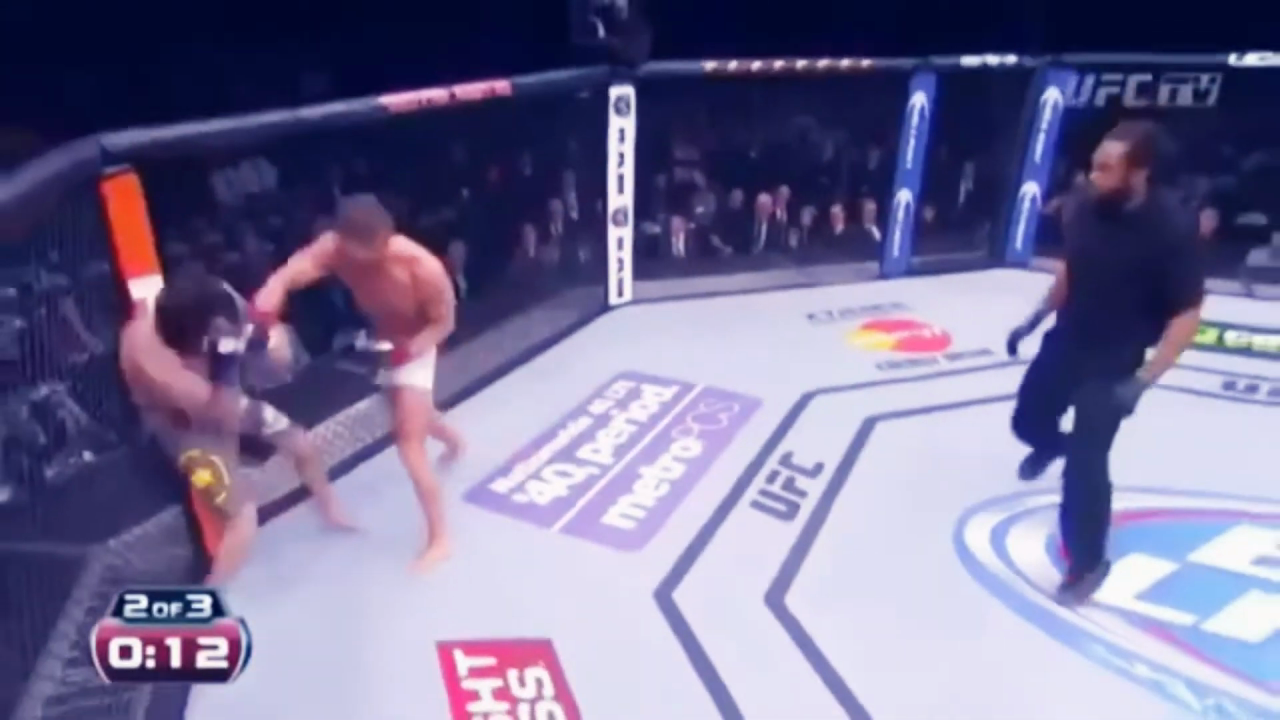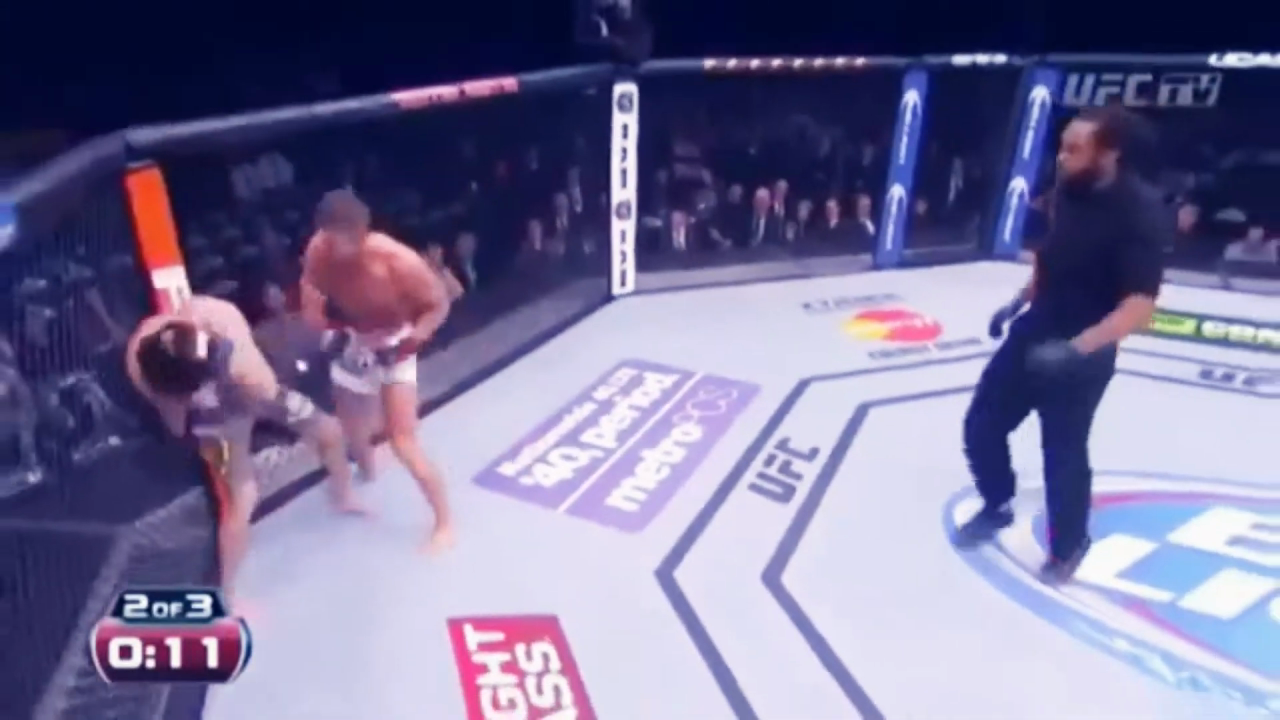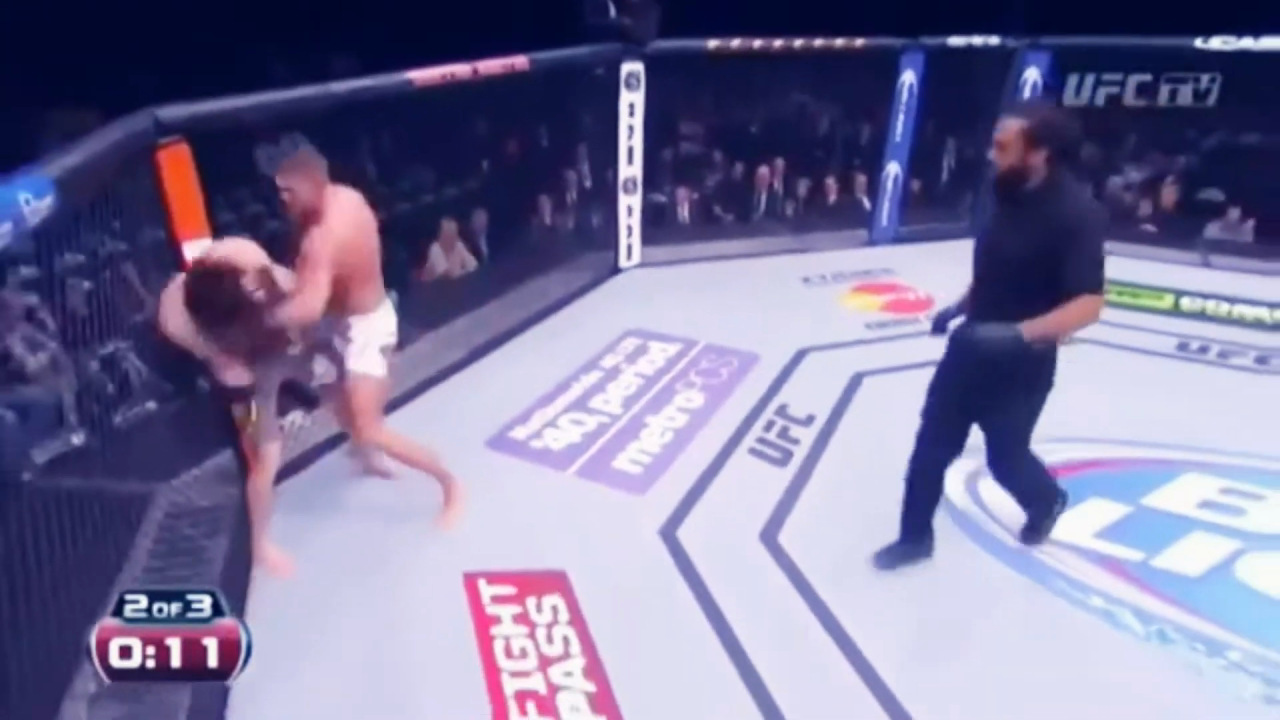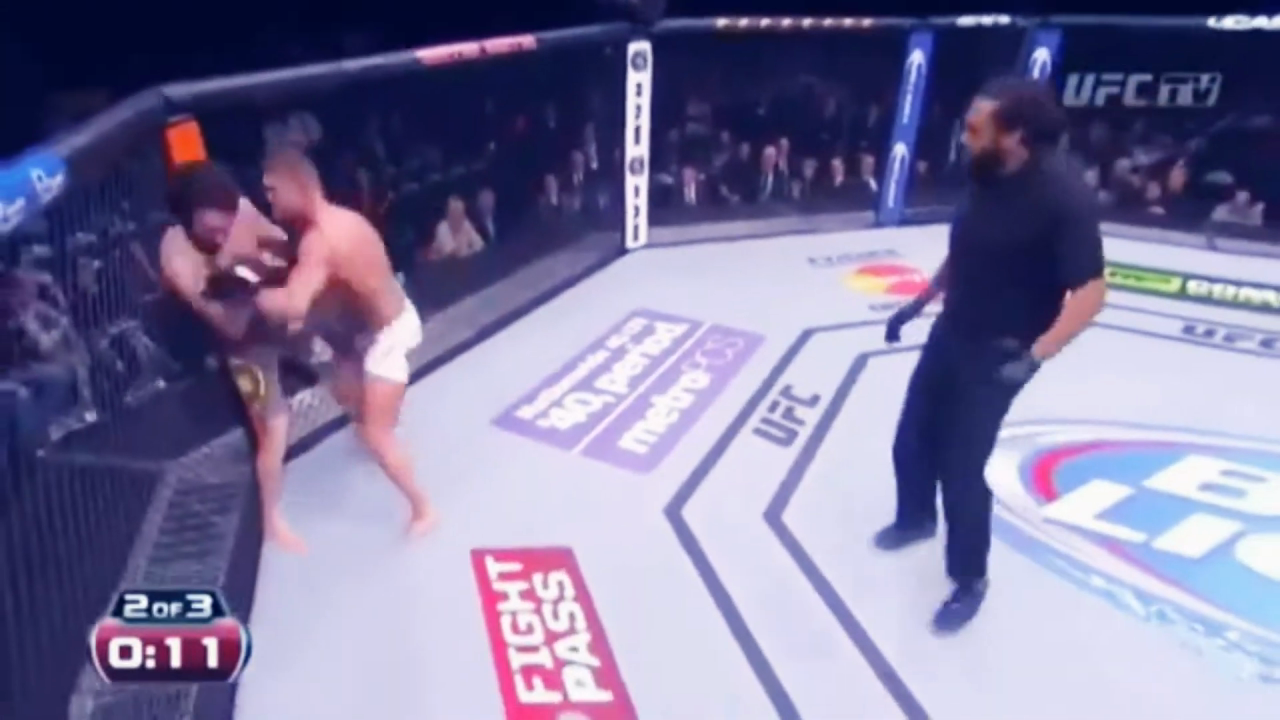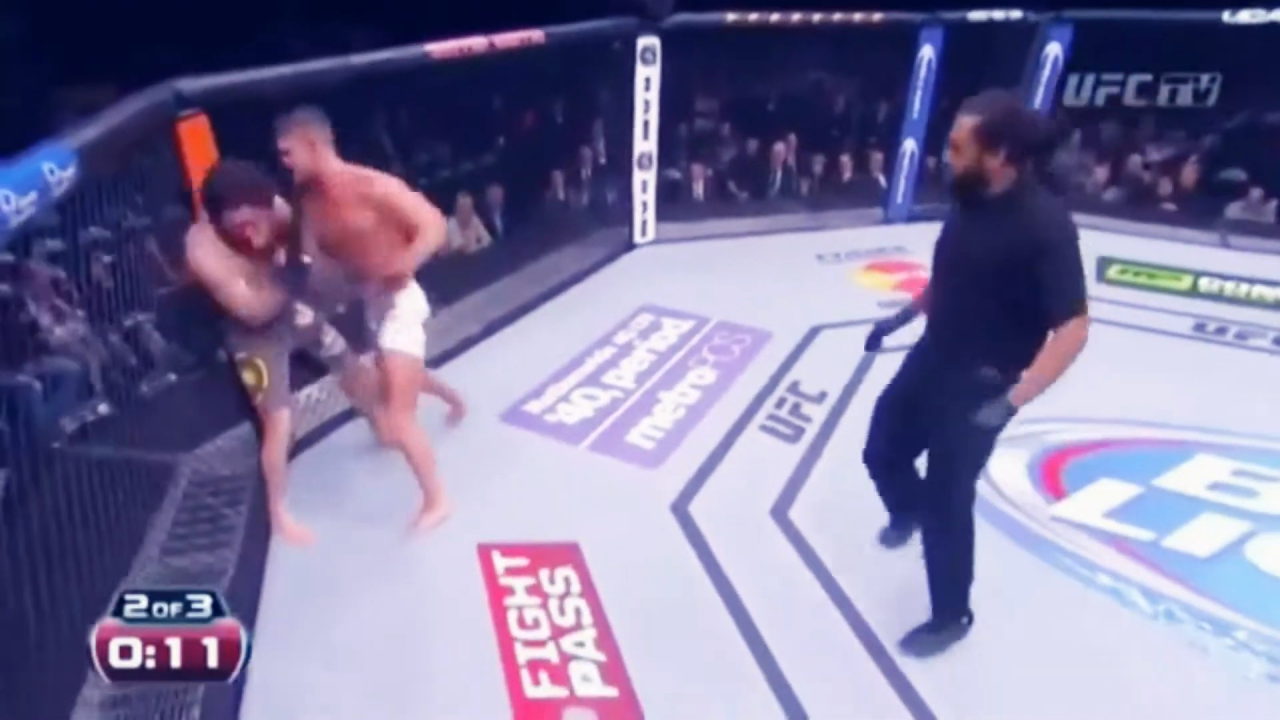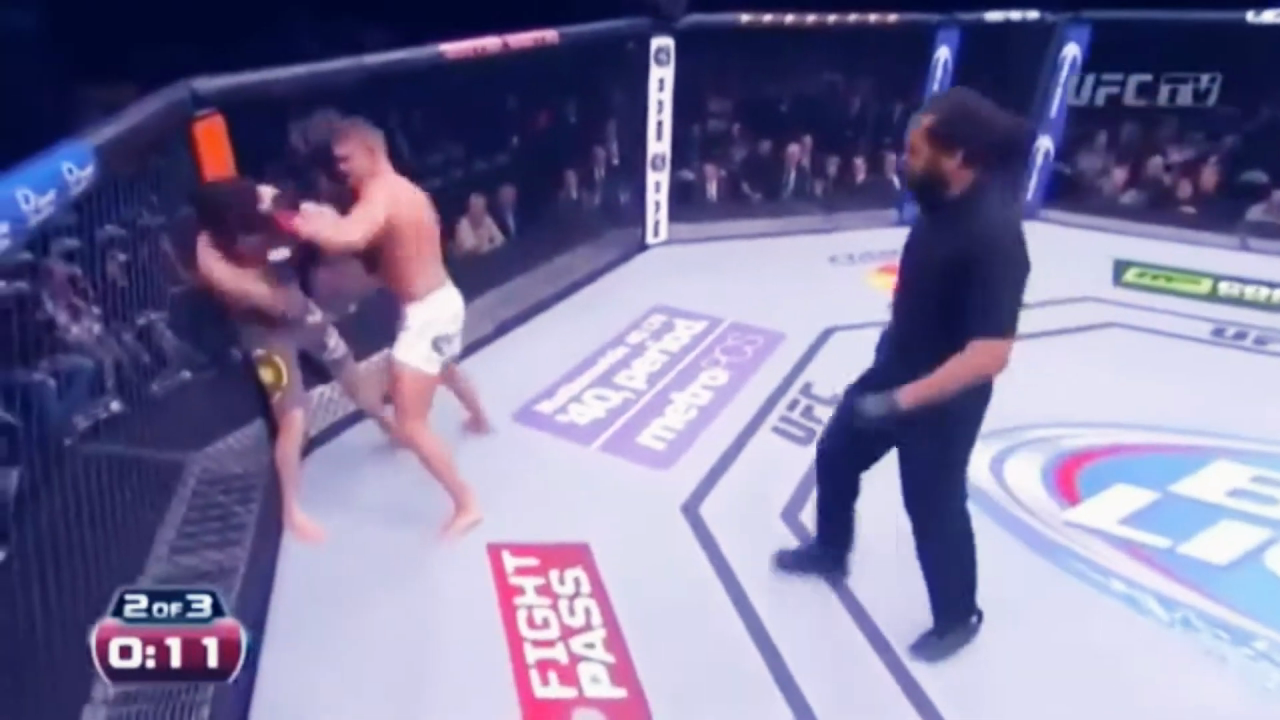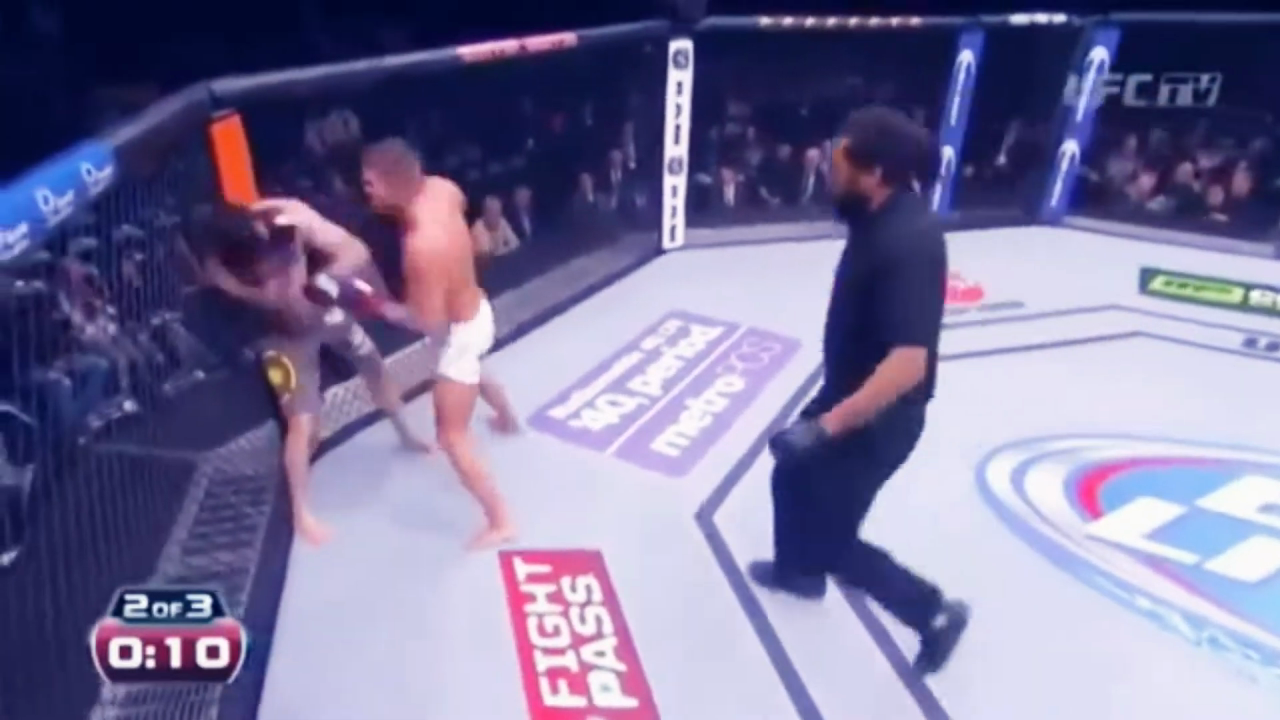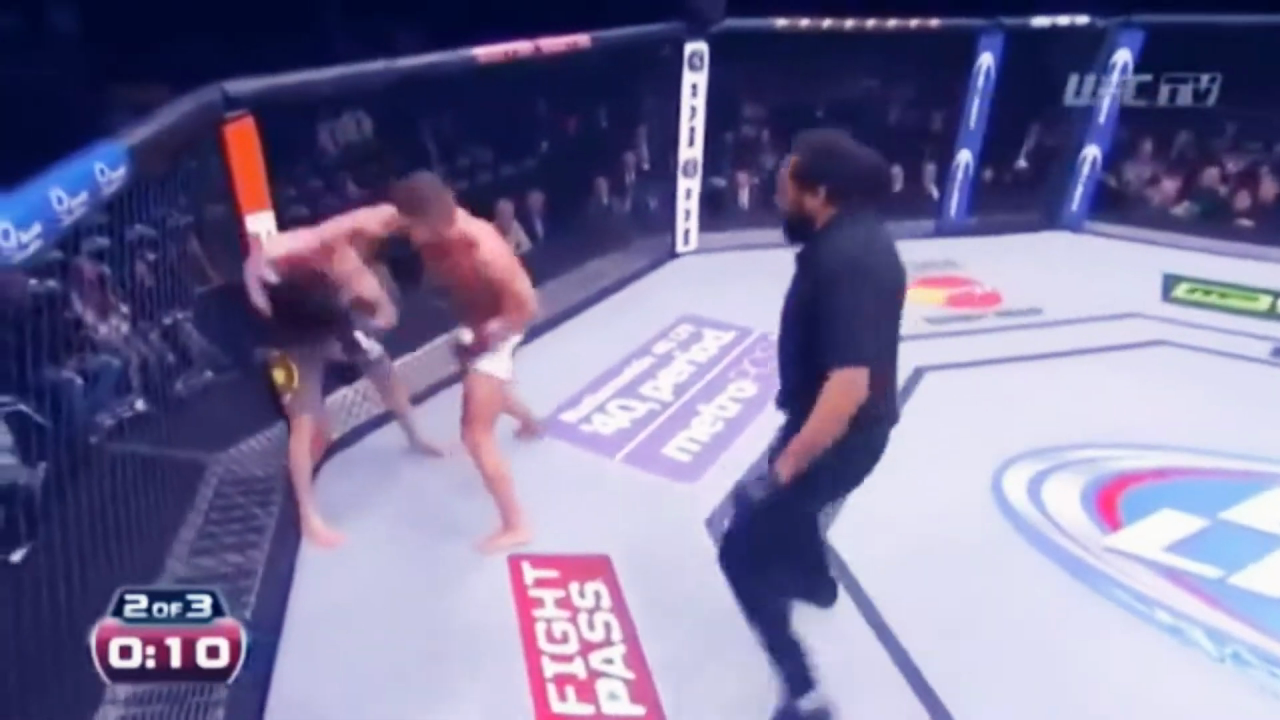
dt=0.2s
person 1, frame 1
left shoulder: (1171, 228)
right shoulder: (1086, 207)
left elbow: (1187, 316)
left wrist: (1144, 379)
right wrist: (1035, 319)
left hip: (1112, 364)
right hip: (1064, 341)
left knee: (1086, 463)
right knee: (1028, 420)
left ankle: (1088, 563)
right ankle: (1051, 446)
person 1, frame 2
left shoulder: (1140, 213)
right shoulder: (1069, 192)
left elbow: (1140, 306)
left wrist: (1075, 348)
right wrist: (1016, 304)
left hip: (1080, 354)
right hip: (1035, 331)
left knee: (1064, 454)
right knee: (981, 426)
left ankle: (1069, 545)
right ankle: (994, 508)
person 1, frame 3
left shoulder: (1074, 213)
right shoulder: (1007, 193)
left elbow: (1086, 306)
left wrist: (1019, 334)
right wrist: (960, 305)
left hip: (1022, 360)
right hip: (974, 340)
left knee: (1006, 461)
right knee: (932, 446)
left ankle: (1046, 504)
right ankle: (915, 538)
person 1, frame 4
left shoulder: (1060, 194)
right shoulder: (984, 181)
left elbow: (1090, 291)
left wrist: (1034, 356)
right wrist: (919, 301)
left hip: (1000, 355)
right hip: (952, 340)
left knee: (959, 466)
right knee: (911, 440)
left ankle: (969, 581)
right ankle: (916, 516)
person 1, frame 5
left shoulder: (1044, 225)
right shoulder: (970, 198)
left elbow: (1072, 329)
left wrist: (1013, 400)
right wrist: (902, 316)
left hip: (979, 385)
right hip: (932, 356)
left knee: (949, 497)
right knee: (882, 451)
left ankle: (951, 614)
right ankle: (911, 512)
person 1, frame 6
left shoulder: (993, 234)
right shoulder: (945, 201)
left elbow: (990, 353)
left wrist: (897, 400)
left hip: (942, 398)
right hip: (900, 367)
left knee: (934, 507)
right knee: (835, 454)
left ankle: (958, 616)
right ankle: (828, 553)
person 1, frame 7
left shoulder: (904, 242)
right shoulder: (886, 221)
left elbow: (908, 363)
left wrist: (822, 426)
left hip: (880, 414)
right hip: (850, 392)
left knee: (833, 543)
right knee: (792, 476)
left ankle: (934, 614)
right ankle: (797, 568)
person 1, frame 8
left shoulder: (843, 259)
right shoulder: (861, 238)
left elbow: (849, 386)
left wrist: (780, 468)
left hip: (838, 437)
right hip: (850, 427)
left knee: (745, 552)
right knee: (782, 505)
right ankle: (814, 579)
person 2, frame 1
left shoulder: (423, 269)
right shoulder: (336, 247)
left elbow: (442, 323)
right elbow: (286, 278)
left wrist: (402, 352)
right wrist: (263, 313)
left hip: (411, 351)
right hip: (381, 345)
left knee: (410, 446)
right knee: (412, 413)
left ankle: (439, 539)
right ankle: (453, 439)
person 2, frame 2
left shoulder: (401, 263)
right shoulder: (319, 250)
left elbow: (439, 306)
right elbow: (312, 310)
left wrist: (414, 340)
right wrist: (340, 329)
left hip: (393, 348)
right hip: (353, 345)
left knee: (403, 442)
right knee: (351, 429)
left ankle: (444, 521)
right ankle: (366, 472)
person 2, frame 3
left shoulder: (324, 235)
right shoulder: (349, 198)
left elbow: (310, 308)
left wrist: (263, 316)
left hip: (367, 327)
right hip: (351, 320)
left knee: (369, 431)
right knee: (345, 405)
left ankle: (449, 485)
right ankle: (366, 458)
person 2, frame 4
left shoulder: (321, 239)
right shoulder: (340, 218)
left elbow: (292, 305)
left wrist: (250, 291)
left hip: (389, 333)
right hip: (377, 321)
left knee: (375, 433)
right knee: (345, 387)
left ankle: (423, 510)
person 2, frame 5
left shoulder: (372, 186)
right shoulder: (312, 200)
left elbow: (434, 227)
right elbow: (311, 255)
left wrist: (397, 268)
left hip: (399, 303)
right hip: (376, 302)
left knee: (398, 417)
right knee: (397, 377)
left ankle: (436, 501)
right ankle: (455, 400)
person 2, frame 6
left shoulder: (384, 194)
right shoulder: (404, 194)
left elbow: (346, 239)
left wrist: (296, 222)
left hip: (425, 314)
right hip: (445, 300)
left knee: (411, 424)
right knee: (446, 370)
left ankle: (466, 506)
right ankle: (479, 418)
person 2, frame 7
left shoulder: (422, 245)
right shoulder: (436, 189)
left elbow: (429, 322)
left hip: (460, 331)
right hip: (477, 312)
left knee: (452, 438)
right knee: (477, 379)
left ankle: (500, 523)
right ankle: (507, 419)
person 2, frame 8
left shoulder: (487, 256)
right shoulder: (446, 215)
left elbow: (528, 308)
left wrist: (480, 337)
left hip: (494, 336)
right hip: (476, 325)
left knee: (477, 439)
right knee: (491, 393)
left ankle: (514, 526)
right ankle: (531, 424)
person 3, frame 1
right shoulder: (147, 346)
right elbow: (221, 408)
right wrist: (225, 365)
left hip: (213, 397)
right hip: (180, 419)
left knee: (303, 445)
right knee: (242, 518)
left ankle: (331, 513)
person 3, frame 2
left shoulder: (218, 317)
right shoulder: (141, 362)
left elbow: (267, 389)
right elbow: (177, 418)
left wrist: (222, 360)
right wrist: (194, 423)
left hip: (244, 391)
right hip: (212, 414)
left knee: (328, 431)
right knee: (243, 498)
left ankle: (345, 498)
right ankle: (226, 593)
person 3, frame 3
left shoulder: (241, 254)
right shoulder: (174, 318)
right elbow: (225, 363)
left wrist: (276, 292)
left hip: (281, 340)
right hip: (248, 364)
right knee: (268, 456)
right ankle: (260, 545)
person 3, frame 4
left shoulder: (239, 207)
right shoulder: (177, 260)
left elbow: (281, 244)
right elbow: (233, 328)
right hip: (245, 335)
right knee: (275, 429)
right ankle: (272, 519)
person 3, frame 5
left shoulder: (268, 204)
right shoulder: (202, 251)
right elbow: (257, 313)
right wrist: (284, 271)
left hip: (288, 307)
right hip: (254, 332)
left knee: (349, 363)
right knee: (280, 422)
right ankle: (279, 513)
person 3, frame 6
left shoulder: (265, 200)
right shoulder: (212, 262)
right elbow: (282, 305)
right wrist: (282, 265)
left hip: (298, 306)
right hip: (264, 327)
left knee: (349, 369)
right knee: (294, 419)
left ankle: (391, 429)
right ankle: (292, 511)
person 3, frame 7
left shoulder: (282, 216)
right shoulder: (222, 271)
left elbow: (355, 253)
right elbow: (291, 308)
left hip: (320, 308)
right hip: (286, 331)
left knee: (374, 366)
right knee: (303, 421)
left ankle: (406, 434)
right ankle: (302, 514)
person 3, frame 8
left shoulder: (337, 253)
right shoulder: (260, 282)
left elbow: (387, 313)
left hip: (338, 321)
right hip: (292, 330)
left knee: (382, 368)
right knee: (306, 420)
left ankle: (415, 438)
right ankle: (308, 515)
